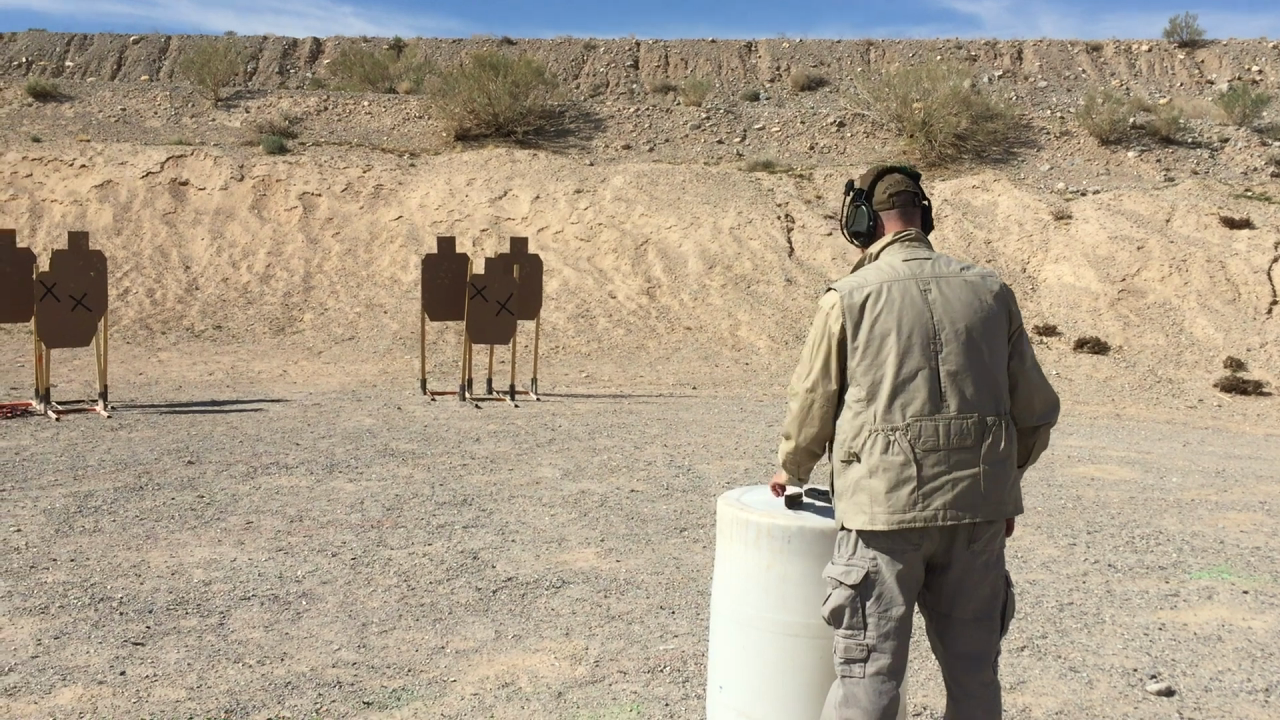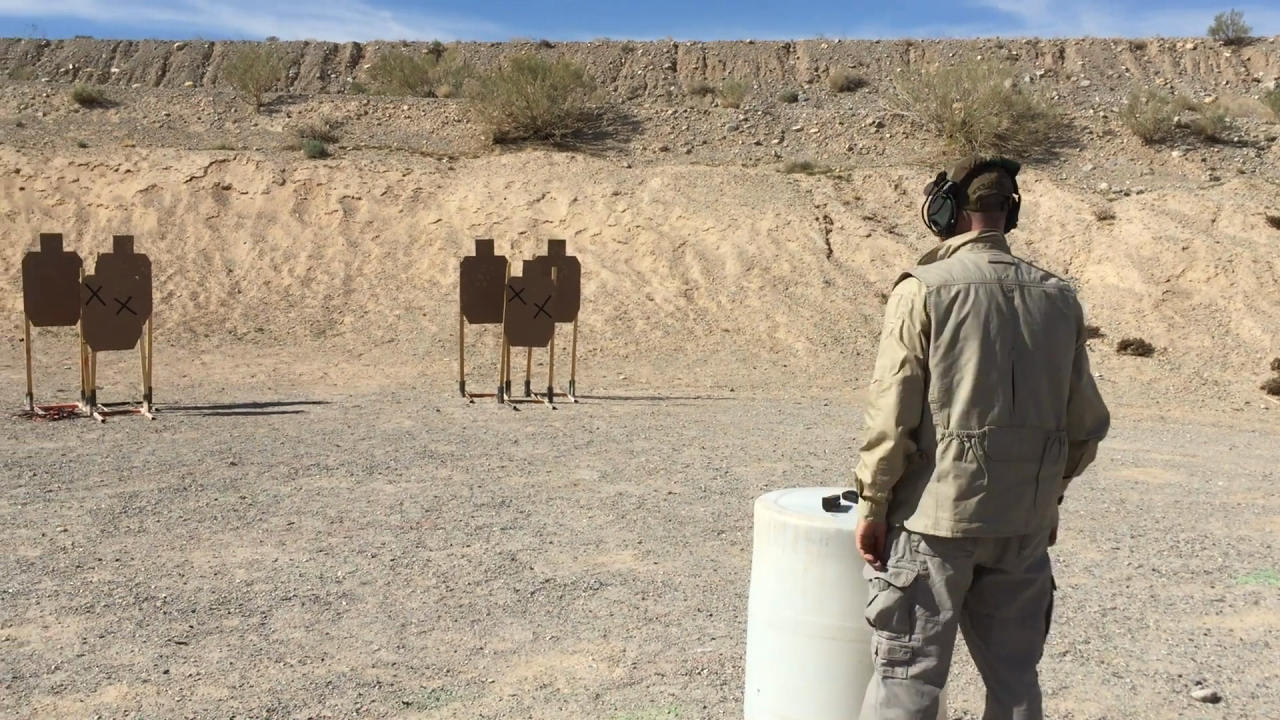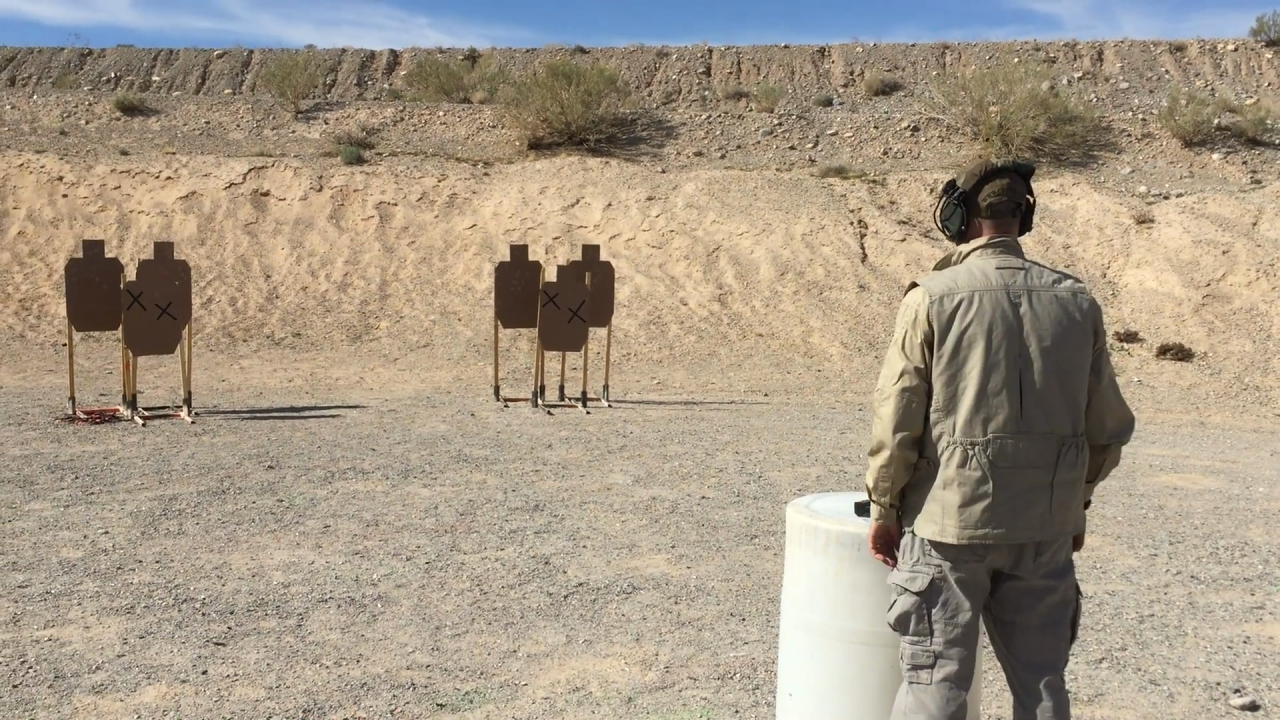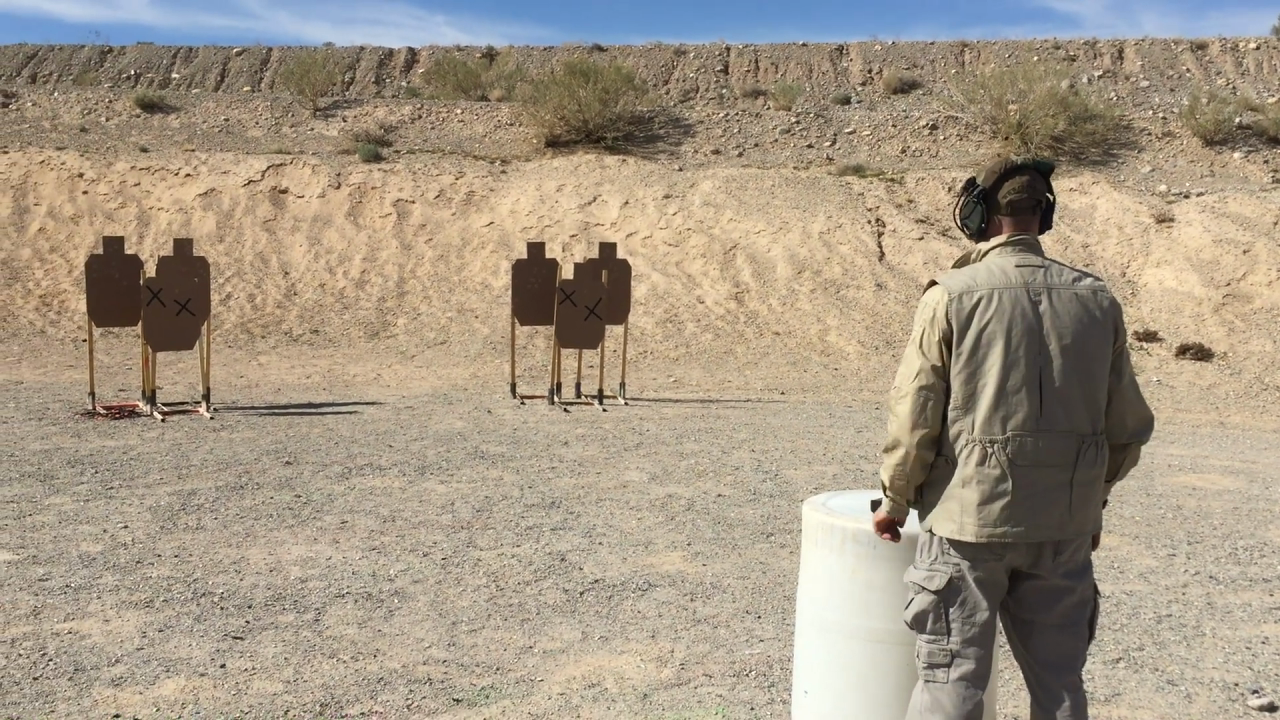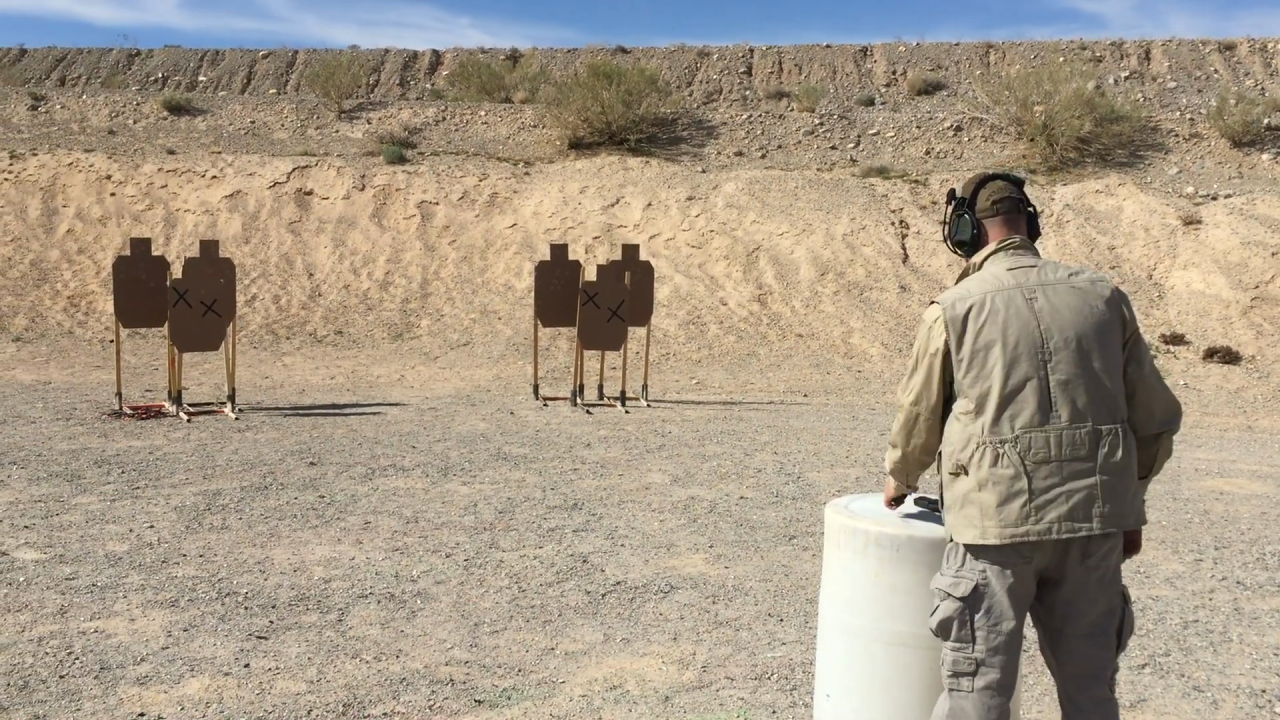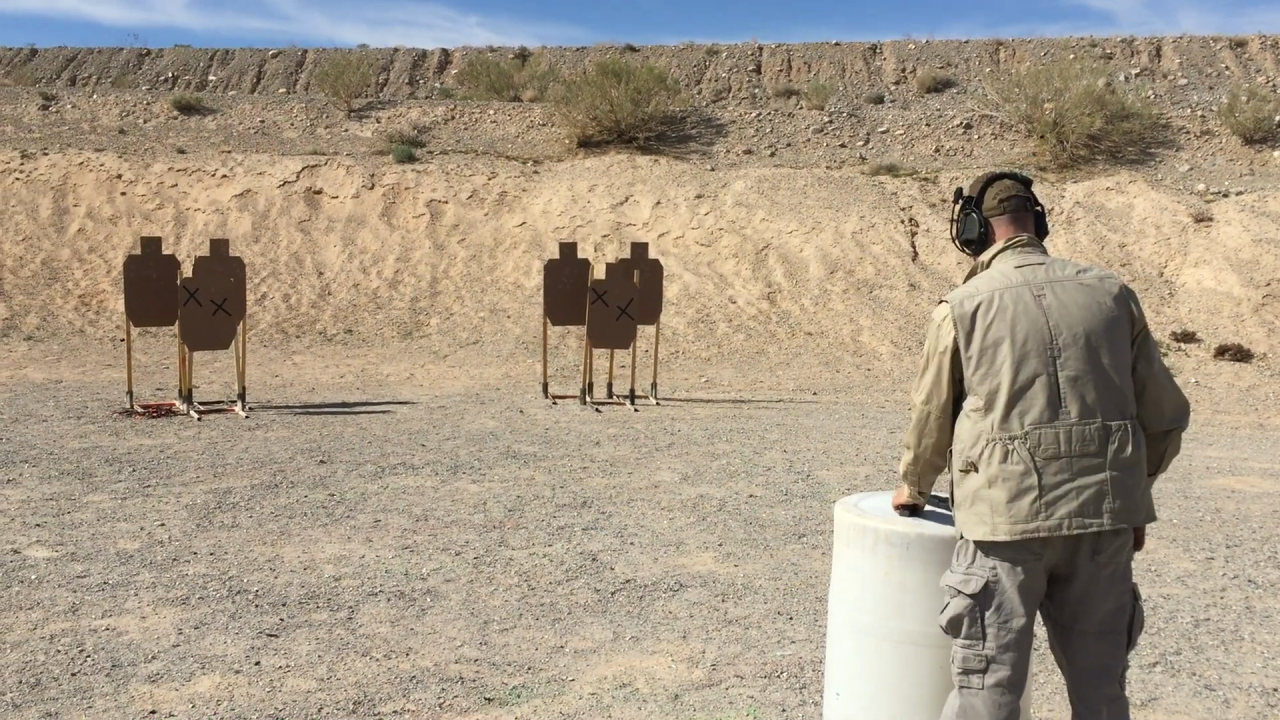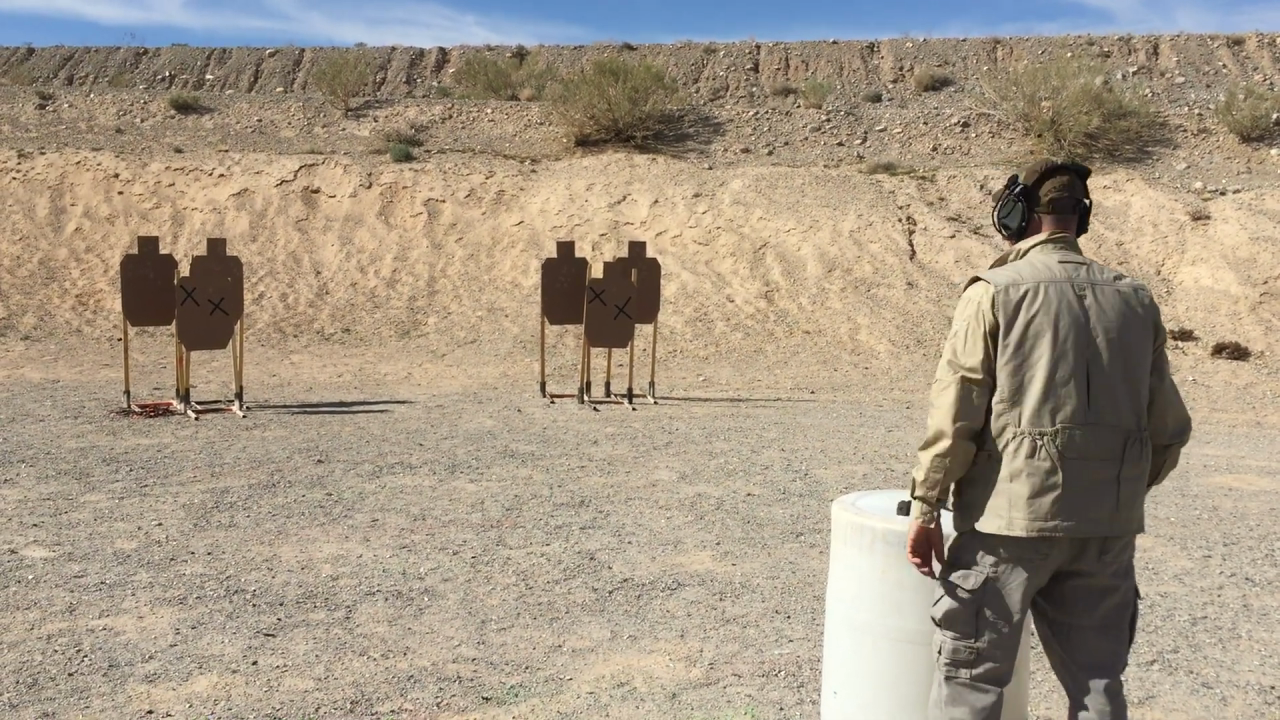
dt=0.7s
person 1, frame 1
left shoulder: (848, 299)
right shoulder: (990, 290)
left elbow: (812, 406)
right elbow: (1034, 409)
left wrist: (791, 470)
right wrist: (1002, 479)
left hip: (886, 506)
right hip: (976, 508)
left knee: (869, 670)
right knee: (973, 669)
person 1, frame 2
left shoulder: (925, 289)
right shoulder: (1059, 297)
left elbow: (891, 413)
right elbow: (1084, 422)
left wrist: (872, 504)
left hip: (935, 514)
right hip: (1023, 520)
left knee: (906, 674)
right knee: (1013, 674)
person 1, frame 3
left shoulder: (933, 298)
right shoulder: (1076, 302)
left elbow: (896, 420)
right elbow: (1107, 426)
left wrist: (883, 508)
right wrist: (1077, 500)
left hip: (951, 520)
right hip: (1045, 525)
person 1, frame 4
left shoulder: (953, 296)
right shoulder: (1096, 300)
left elbow: (915, 414)
right elbow: (1127, 424)
left wrist: (893, 500)
right wrist: (1089, 500)
left hip: (970, 516)
right hip: (1062, 522)
person 1, frame 5
left shoulder: (952, 309)
right shoulder: (1102, 296)
left elbow: (917, 418)
right elbow: (1156, 419)
left wrist: (898, 479)
right wrist: (1128, 502)
left hip: (996, 520)
right hip: (1095, 517)
person 1, frame 6
left shoulder: (961, 308)
right shoulder: (1111, 293)
left elbow: (930, 417)
right elbow: (1164, 413)
left wrist: (913, 487)
right wrist: (1130, 493)
left hip: (1006, 516)
right hip: (1104, 515)
person 1, frame 7
left shoulder: (995, 293)
right shoulder: (1136, 300)
left elbow: (955, 412)
right elbow: (1167, 427)
left wrist: (925, 505)
left hip: (1011, 517)
right hip: (1104, 523)
